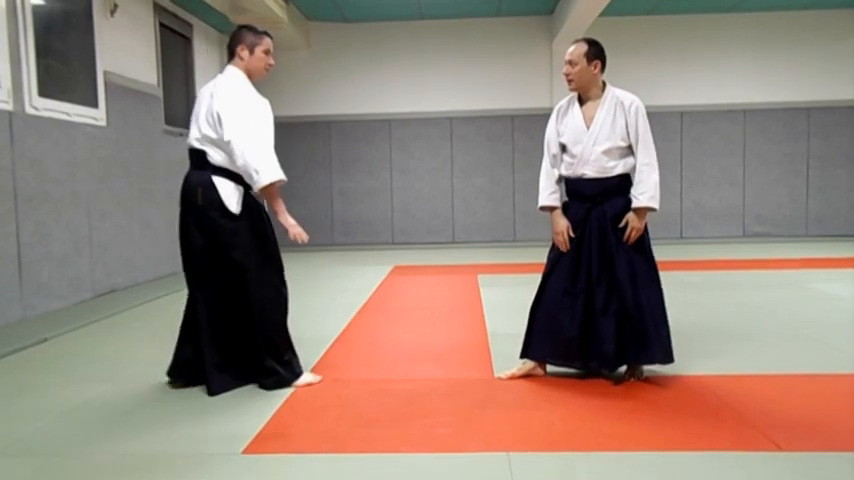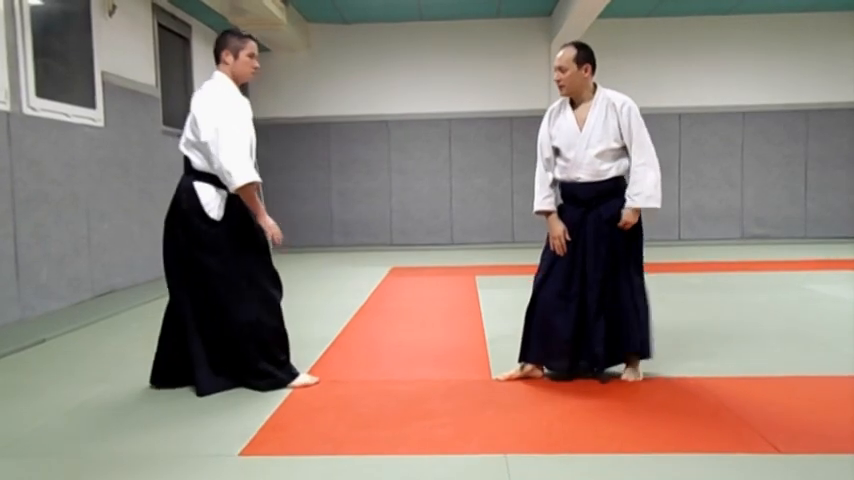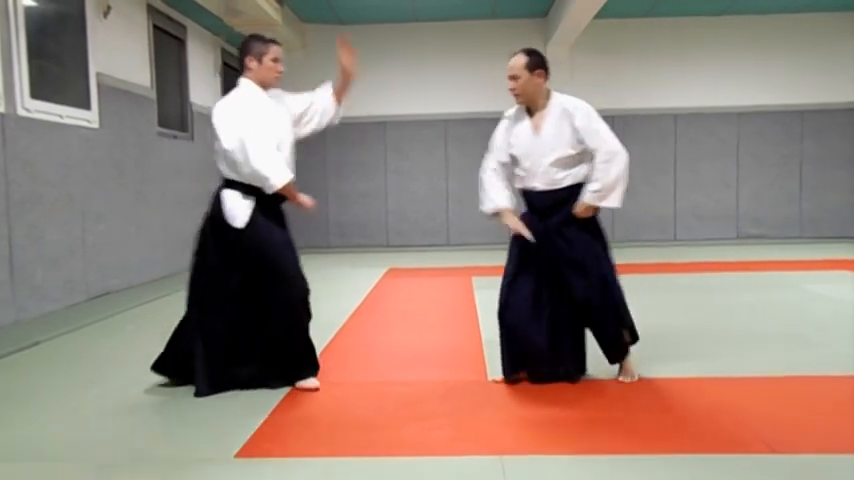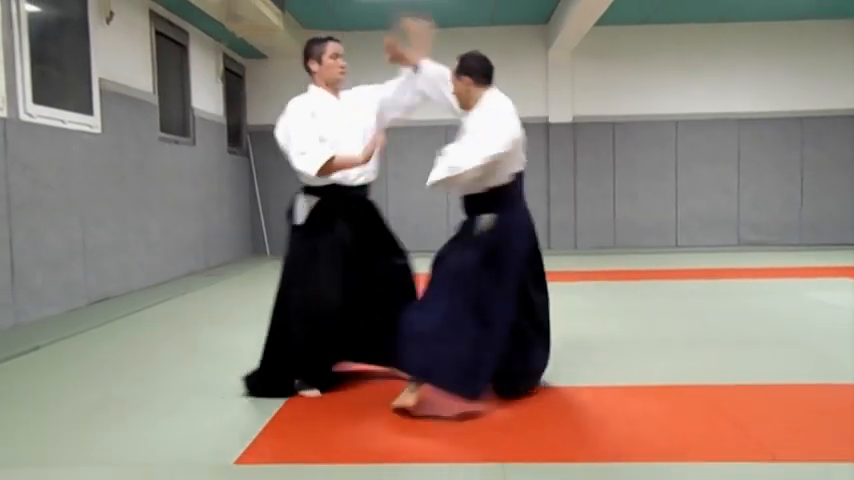
dt=0.4s
person 1, frame 1
left shoulder: (212, 90)
right shoulder: (244, 98)
right elbow: (256, 159)
right wrist: (282, 214)
left hip: (200, 188)
right hip: (226, 195)
left knee: (211, 282)
right knee: (259, 283)
left ankle: (194, 366)
right ankle: (278, 369)
person 1, frame 2
left shoulder: (227, 98)
right shoulder: (219, 99)
right elbow: (233, 165)
left wrist: (255, 210)
right wrist: (261, 215)
left hip: (197, 201)
right hip: (212, 204)
left knee: (199, 288)
right knee: (253, 284)
left ankle: (180, 367)
right ankle: (273, 369)
person 1, frame 3
left shoulder: (278, 102)
right shoulder: (235, 107)
left elbow: (321, 107)
right elbow: (260, 163)
left wrist: (344, 76)
right wrist: (298, 196)
left hip: (262, 210)
right hip: (243, 209)
left knee: (223, 294)
right knee: (286, 285)
left ankle: (186, 365)
right ankle: (292, 369)
person 1, frame 4
left shoulder: (361, 99)
right shoulder: (301, 109)
left elbow: (404, 91)
right elbow: (312, 160)
right wrist: (359, 159)
left hip: (357, 207)
right hip: (321, 212)
left knee: (390, 280)
right knee: (313, 296)
right ankle: (295, 374)
person 2, frame 1
left shoulder: (627, 105)
right shoulder: (562, 111)
left elbow: (646, 160)
right elbow: (551, 163)
left wrist: (640, 209)
right wrist: (555, 212)
left hip: (616, 205)
right hip: (576, 207)
left knee: (628, 284)
right knee: (559, 283)
left ankle: (633, 361)
right ankle: (538, 358)
person 2, frame 2
left shoulder: (619, 106)
right shoulder: (554, 114)
left elbow: (644, 158)
right elbow: (544, 167)
left wrist: (635, 205)
right wrist: (551, 215)
left hip: (611, 207)
right hip: (570, 210)
left knee: (620, 286)
right knee: (552, 285)
left ankle: (631, 359)
right ankle: (536, 361)
person 2, frame 3
left shoulder: (574, 111)
right shoulder: (510, 120)
left elbow: (614, 155)
right elbow: (493, 166)
left wrist: (592, 199)
right wrist: (504, 209)
left hip: (572, 215)
right hip: (534, 217)
left knee: (597, 287)
right knee: (518, 294)
left ankle: (623, 357)
right ankle: (527, 366)
person 2, frame 4
left shoulder: (491, 113)
right shoulder: (492, 105)
left elbow: (481, 157)
right elbow: (446, 86)
left wrist: (444, 174)
right wrist: (415, 62)
left hip: (493, 220)
right hip: (509, 216)
left knee: (456, 295)
right knee: (510, 295)
left ankle: (434, 387)
right ankle: (522, 371)
